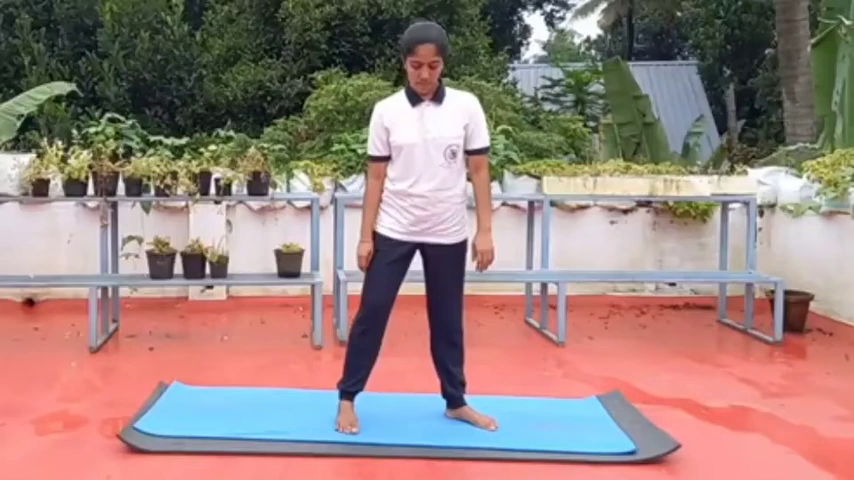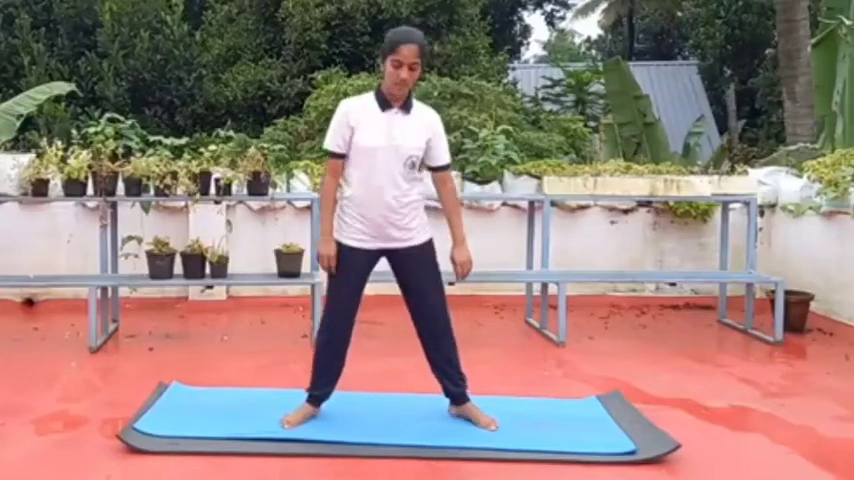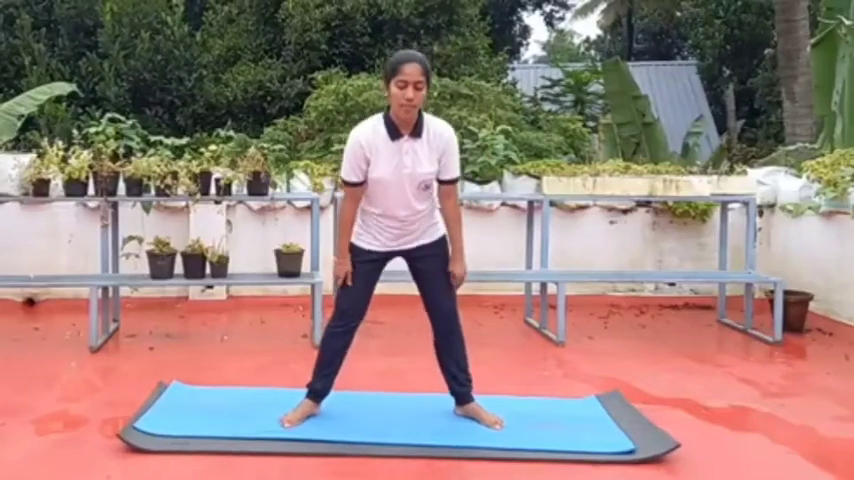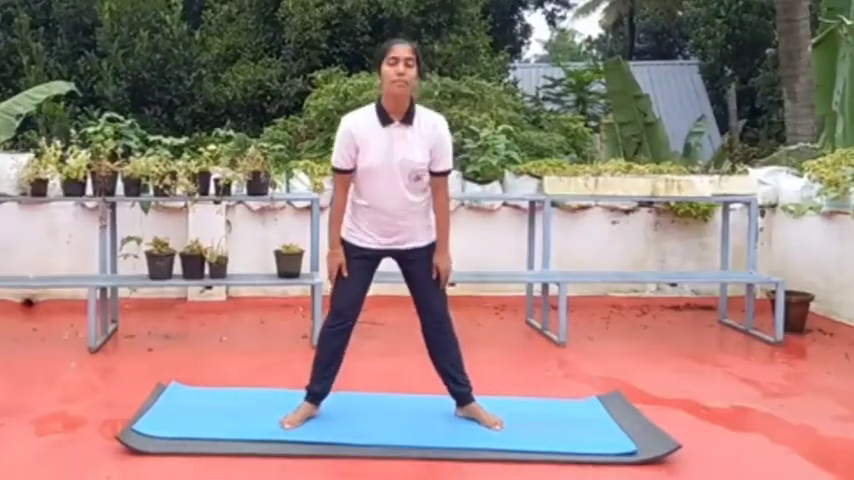
dt=0.5s
person 1, frame 1
left shoulder: (466, 106)
right shoulder: (386, 111)
left elbow: (479, 172)
right elbow: (376, 177)
left wrist: (485, 232)
right wrist: (365, 236)
left hip: (448, 233)
right hip: (394, 230)
left knee: (447, 319)
right knee: (372, 312)
left ankle: (456, 401)
right ankle: (348, 398)
person 1, frame 2
left shoulder: (428, 120)
right shoulder: (351, 110)
left elbow: (444, 183)
right elbow: (332, 176)
left wrist: (460, 243)
right wrist: (326, 235)
left hip: (410, 238)
right hip: (354, 237)
left knee: (434, 317)
right knee: (336, 320)
left ankle: (460, 400)
right ankle: (314, 400)
person 1, frame 3
left shoulder: (442, 135)
right shoulder: (363, 136)
left elbow: (449, 198)
right elbow: (350, 199)
left wrist: (458, 254)
right wrist: (342, 255)
left hip: (426, 240)
right hip: (370, 242)
left knee: (446, 317)
right knee: (346, 317)
left ankle: (465, 400)
right ankle: (313, 398)
person 1, frame 4
left shoulder: (434, 126)
right shoulder: (354, 125)
left elbow: (440, 192)
right elbow: (341, 189)
left wrist: (442, 249)
right wrist: (334, 247)
left hip: (417, 241)
right hip: (361, 240)
left knee: (437, 319)
right knee: (340, 318)
left ankle: (466, 401)
right ankle: (312, 401)
